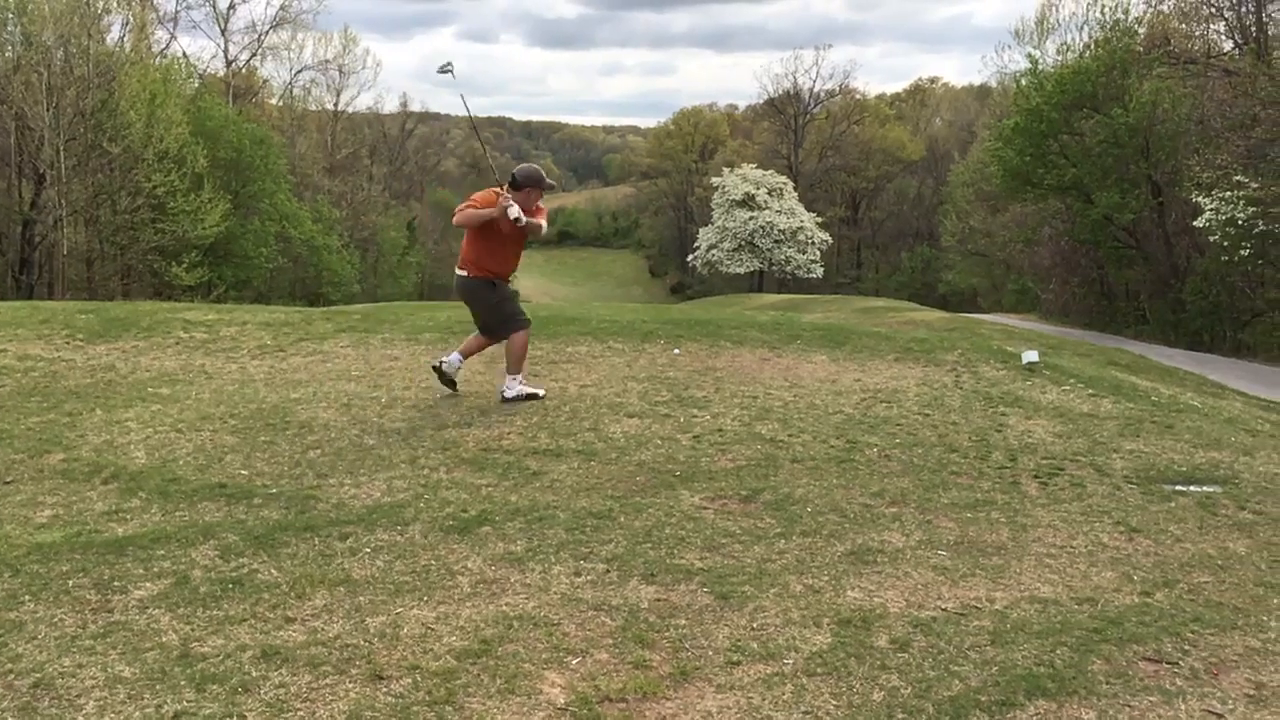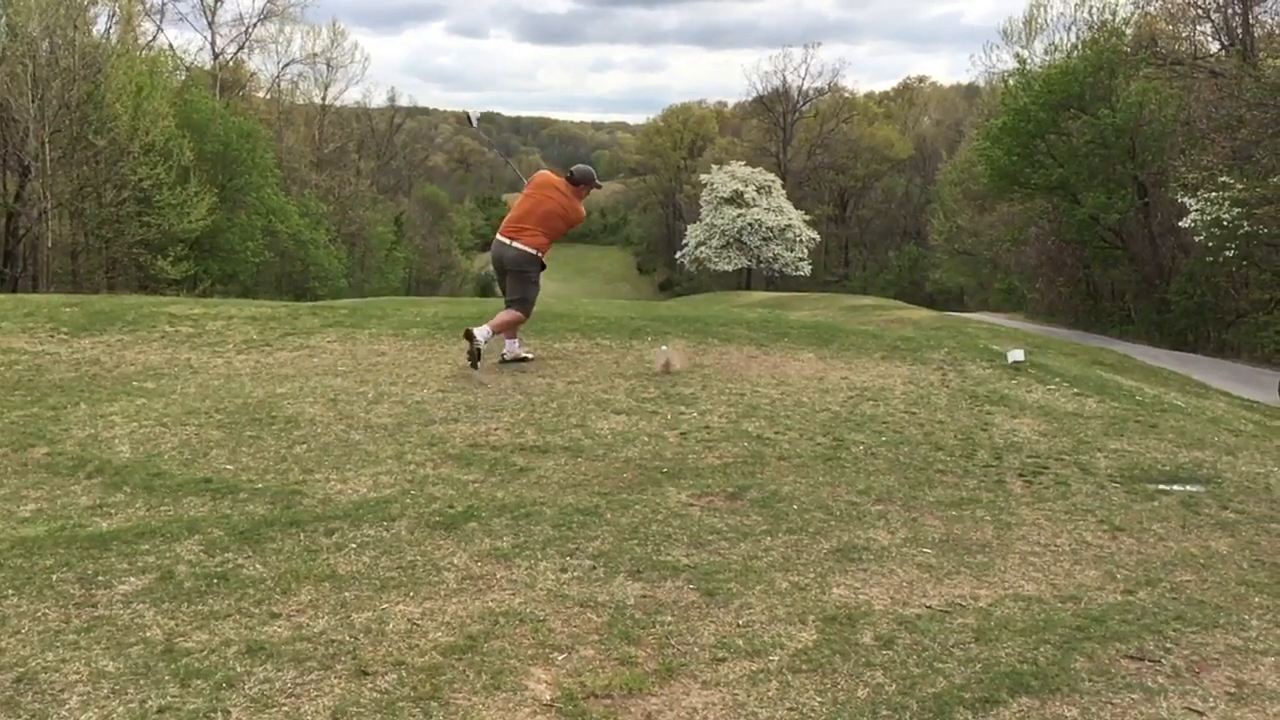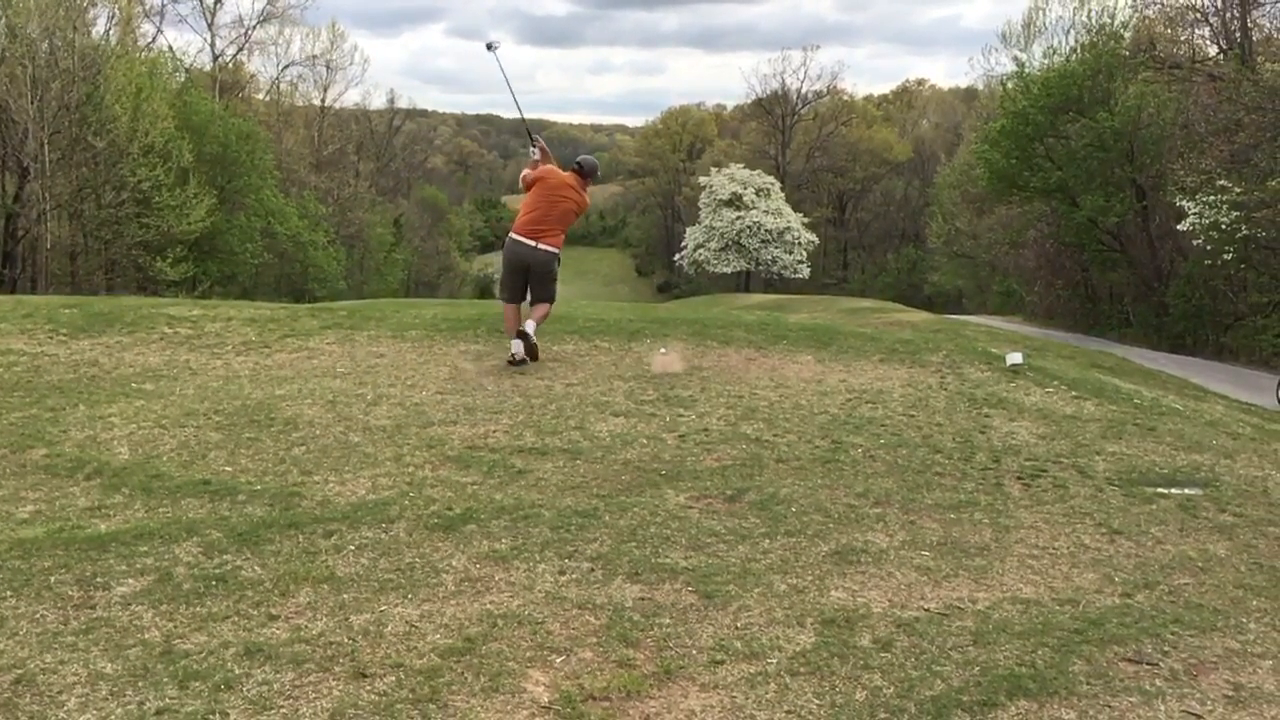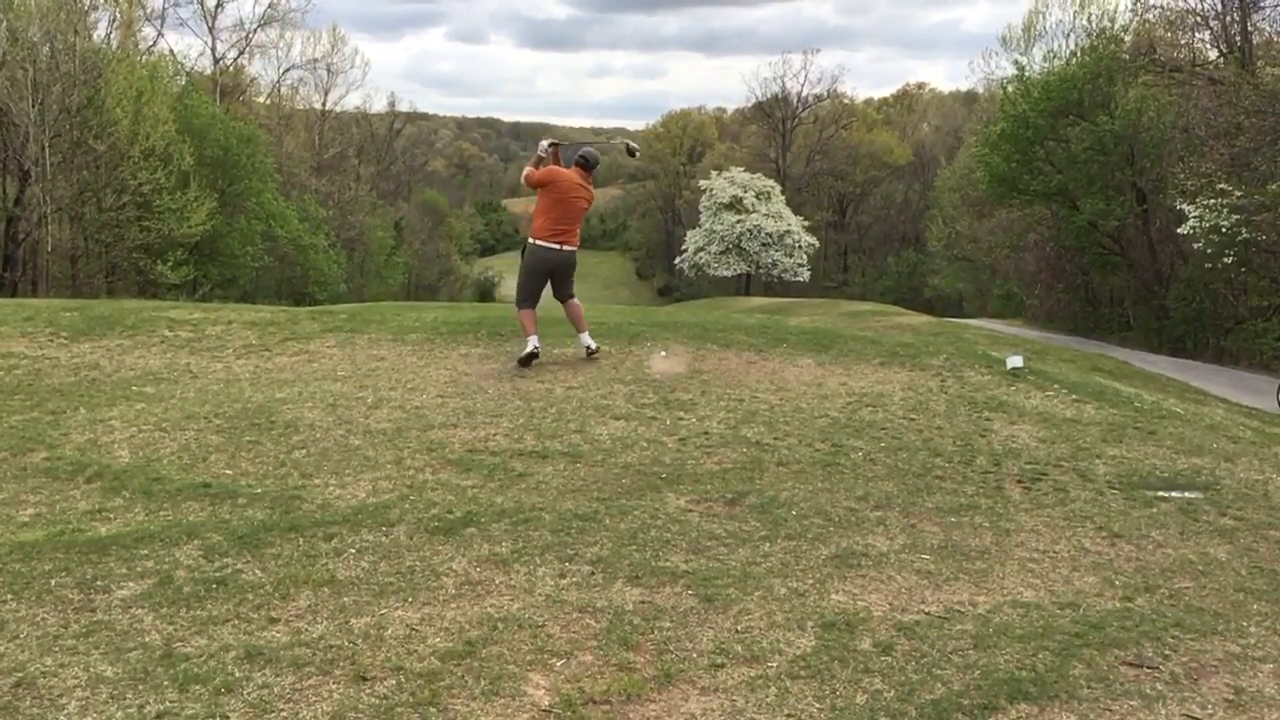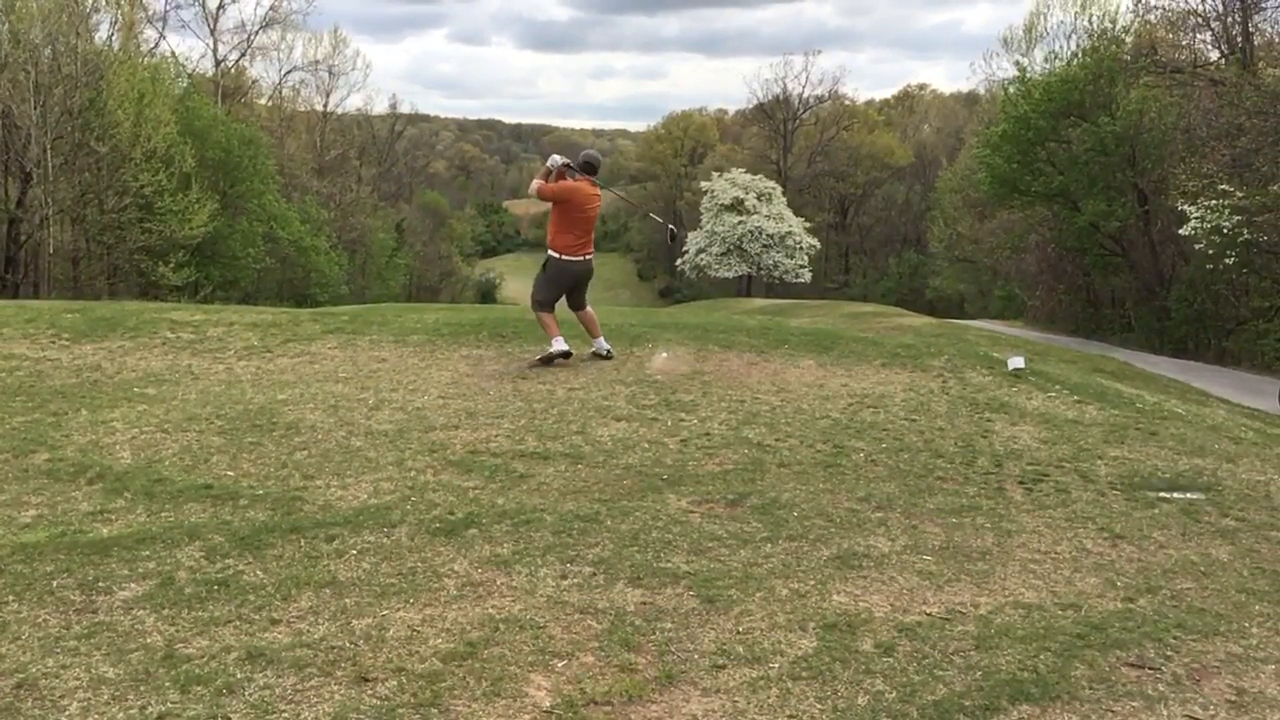
dt=1s
person 1, frame 1
left shoulder: (534, 208)
right shoulder: (486, 199)
left elbow: (540, 230)
right elbow: (459, 220)
left wrist: (523, 219)
right wrist: (494, 213)
left hip: (490, 280)
right hip: (478, 280)
left knee: (493, 330)
right knee: (518, 326)
left ankle: (450, 363)
right ankle: (514, 388)
person 1, frame 2
left shoulder: (543, 177)
right shoulder: (577, 212)
left hip: (500, 245)
right hip: (525, 256)
left knee: (513, 301)
right knee: (520, 310)
left ankle: (512, 349)
right ankle: (481, 333)
person 1, frame 3
left shoulder: (548, 174)
right shoulder: (582, 201)
left elbow: (525, 180)
left wrist: (536, 158)
right wrist: (546, 153)
left hip: (516, 244)
right hip: (546, 254)
left knee: (511, 299)
right knee: (544, 301)
left ankle: (516, 350)
right ankle: (529, 327)
person 1, frame 4
left shoulder: (555, 174)
right shoulder: (588, 192)
left elbow: (526, 177)
left wrist: (540, 154)
right wrist: (555, 156)
left hip: (539, 249)
right hip: (567, 253)
left knee: (525, 301)
right knee: (567, 296)
left ankle: (532, 344)
right ankle: (587, 342)
person 1, frame 5
left shoulder: (570, 189)
right shoulder: (594, 193)
left elbow: (535, 190)
left wrist: (549, 166)
right wrist: (560, 172)
left hip: (561, 261)
right hip: (585, 262)
left knee: (541, 303)
right knee: (579, 304)
left ankle: (558, 344)
right ankle: (602, 346)
